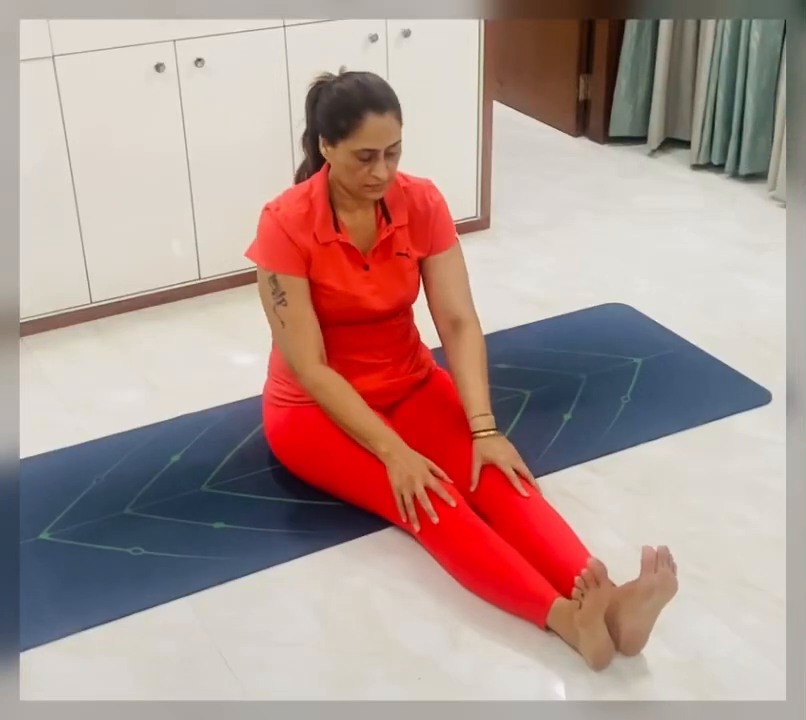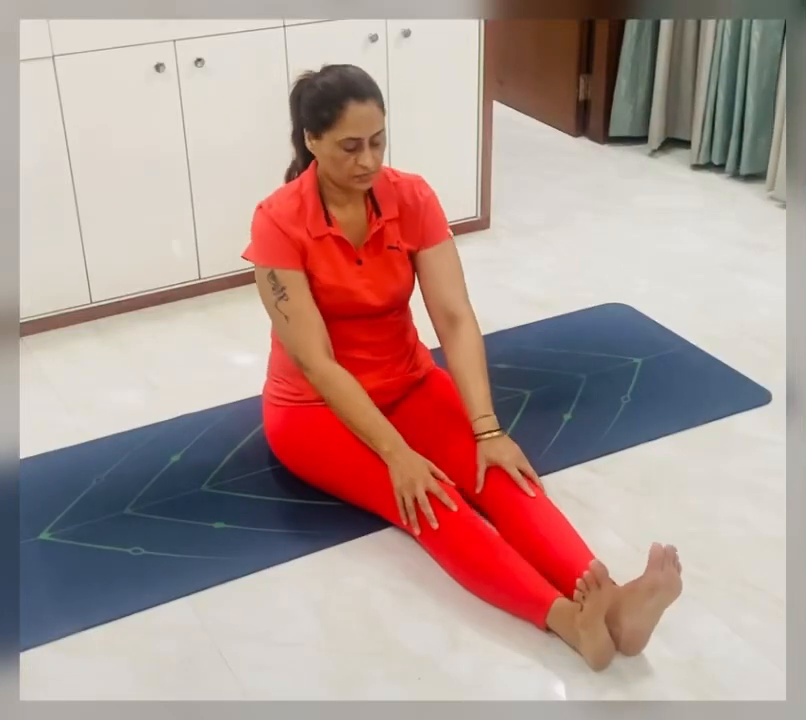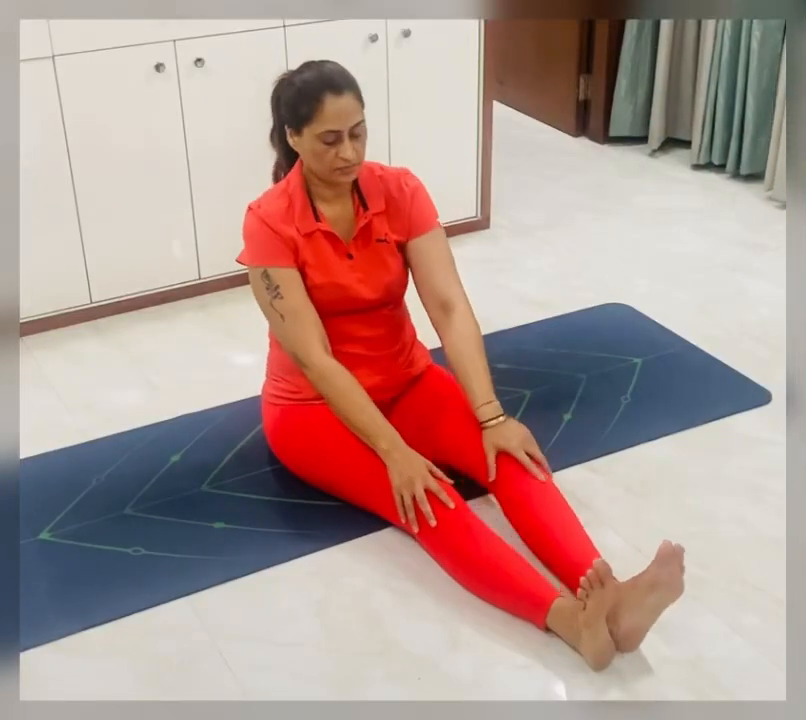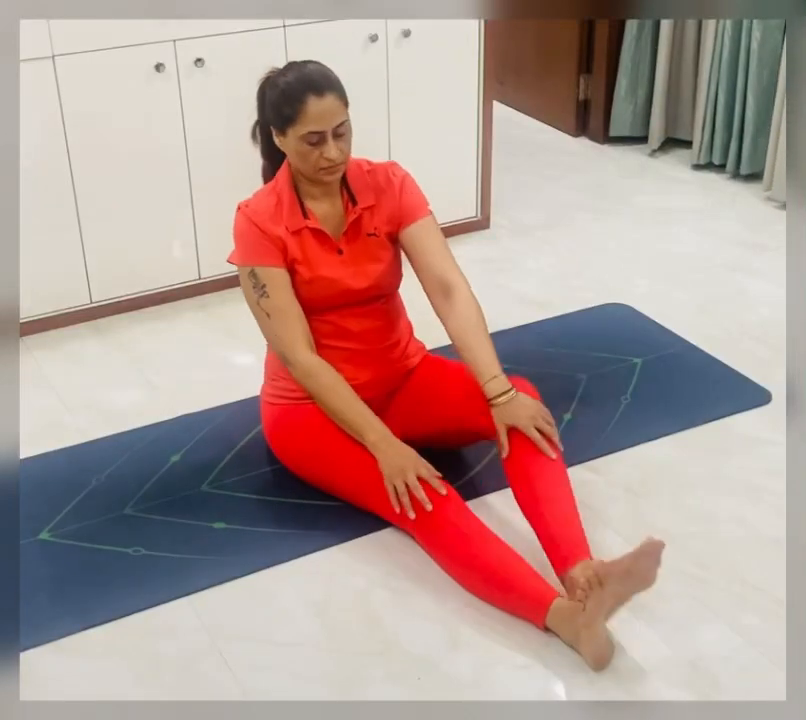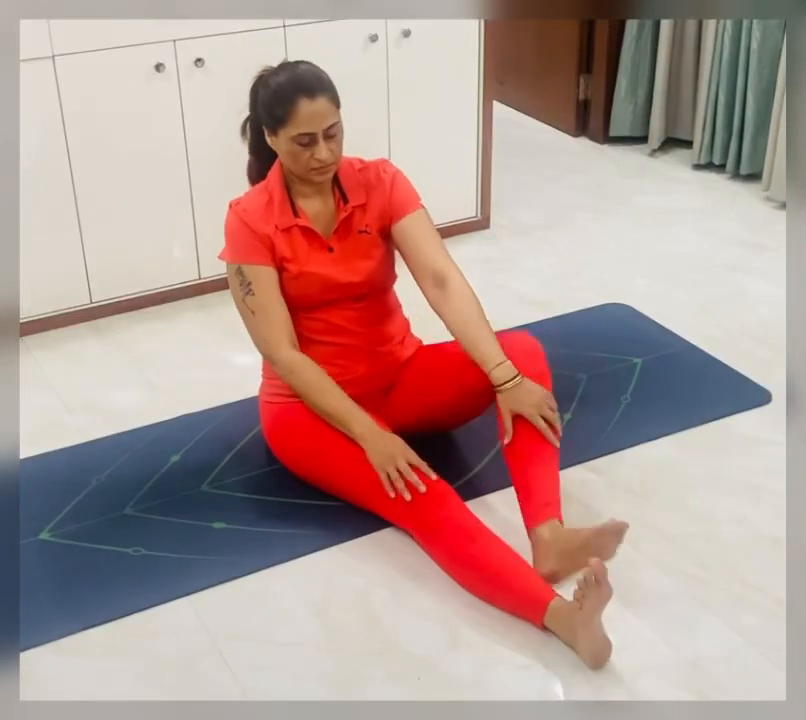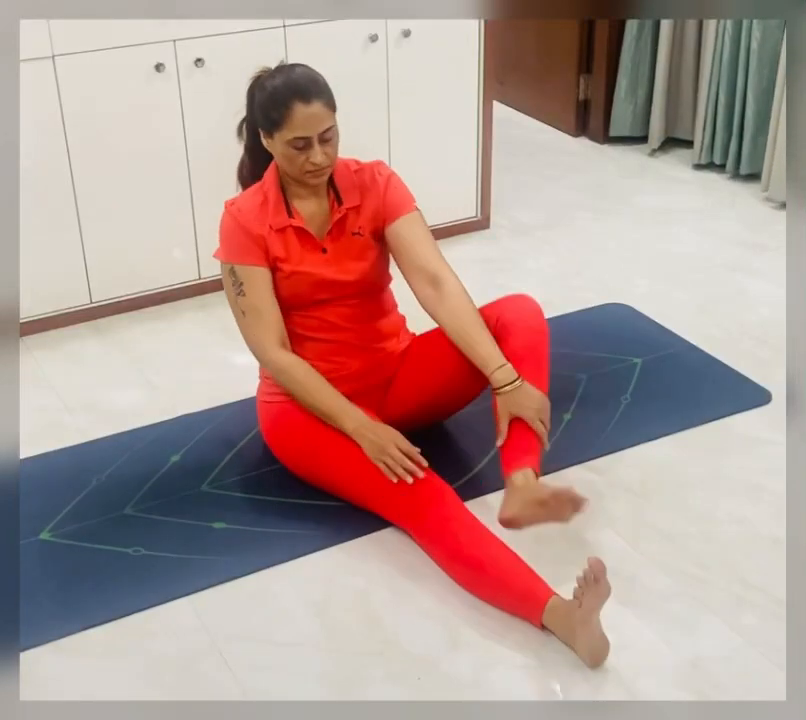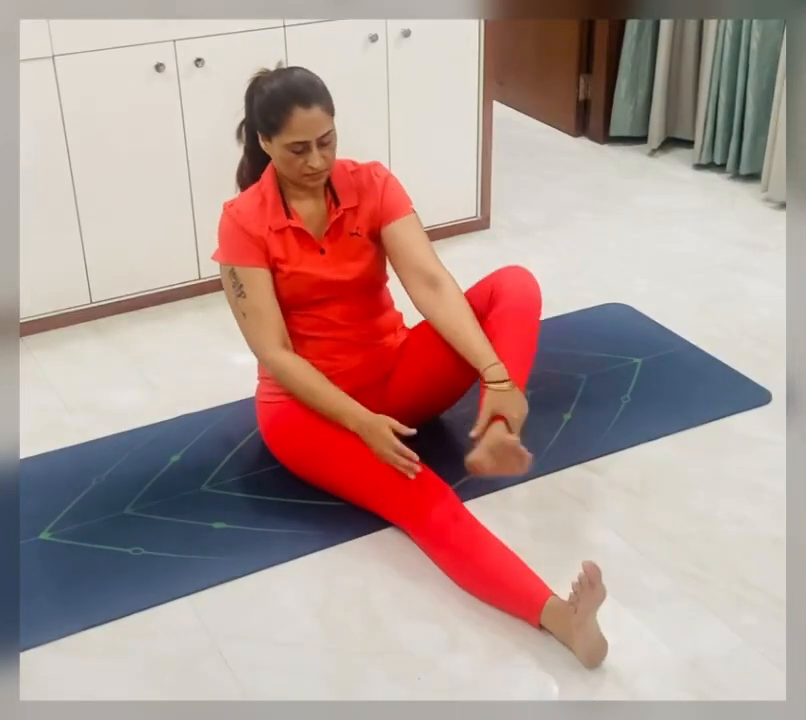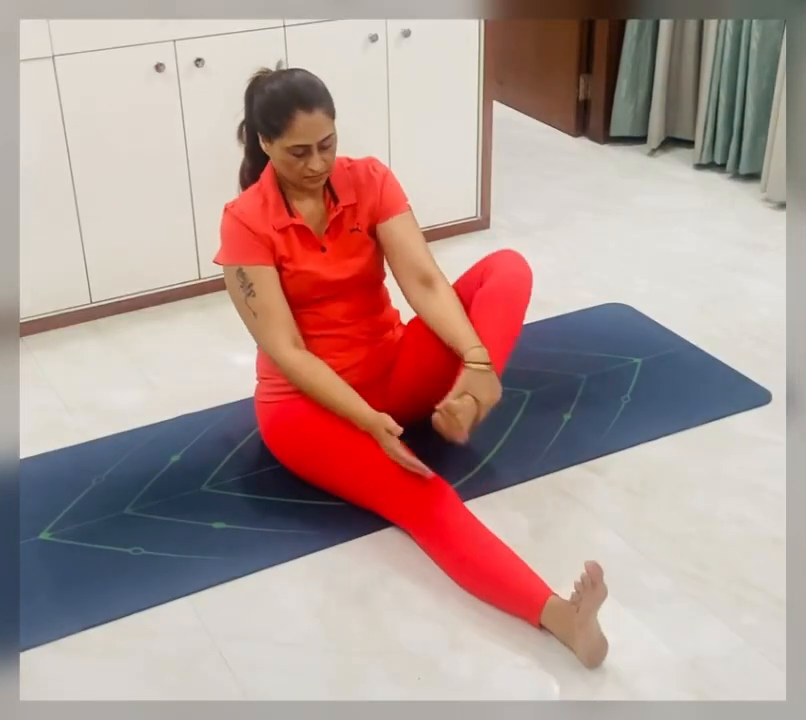
dt=0.1s
person 1, frame 1
left shoulder: (422, 202)
right shoulder: (284, 226)
left elbow: (459, 323)
right elbow: (310, 367)
left wrist: (485, 430)
right wrist: (393, 453)
left hip: (409, 384)
right hip: (314, 410)
left knee: (497, 478)
right knee: (431, 503)
left ankle: (605, 599)
right ankle: (565, 618)
person 1, frame 2
left shoulder: (412, 197)
right shoulder: (279, 222)
left elbow: (455, 318)
right elbow: (315, 362)
left wrist: (488, 431)
right wrist: (395, 454)
left hip: (407, 383)
right hip: (313, 408)
left knee: (498, 476)
right knee: (430, 503)
left ankle: (607, 598)
right ankle: (565, 619)
person 1, frame 3
left shoulder: (400, 191)
right shoulder: (270, 223)
left elbow: (449, 308)
right elbow: (314, 358)
left wrist: (491, 417)
right wrist: (394, 452)
left hip: (406, 381)
right hip: (313, 405)
left knee: (506, 459)
right knee: (431, 504)
left ankle: (599, 592)
right ankle: (567, 618)
person 1, frame 4
left shoulder: (389, 184)
right shoulder: (259, 222)
left elbow: (449, 287)
right elbow: (298, 356)
left wrist: (500, 392)
right wrist: (382, 445)
left hip: (403, 375)
right hip: (309, 404)
left knee: (524, 403)
right knee: (425, 500)
left ankle: (584, 577)
right ankle: (563, 617)
person 1, frame 5
left shoulder: (382, 182)
right shoulder: (250, 221)
left elbow: (443, 281)
right elbow: (283, 353)
left wrist: (508, 379)
right wrist: (370, 436)
left hip: (401, 374)
right hip: (311, 403)
left knee: (524, 353)
right knee: (424, 501)
left ankle: (550, 539)
right ankle: (559, 616)
person 1, frame 6
left shoulder: (375, 184)
right shoulder: (245, 222)
left elbow: (435, 281)
right elbow: (273, 353)
left wrist: (505, 380)
right wrist: (363, 430)
left hip: (397, 371)
right hip: (307, 402)
left knee: (521, 316)
right knee: (420, 498)
left ankle: (522, 485)
right ankle: (556, 613)
person 1, frame 7
left shoulder: (372, 183)
right shoulder: (244, 223)
left elbow: (430, 283)
right elbow: (275, 352)
left wrist: (495, 375)
right wrist: (363, 426)
left hip: (396, 370)
right hip: (306, 400)
left knee: (515, 285)
right knee: (422, 499)
left ankle: (492, 439)
right ankle: (554, 614)
person 1, frame 8
left shoulder: (369, 180)
right shoulder: (246, 223)
left elbow: (423, 280)
right elbow: (285, 352)
left wrist: (477, 364)
right wrist: (370, 423)
left hip: (393, 367)
right hip: (306, 400)
left knee: (507, 268)
right knee: (424, 499)
left ankle: (464, 408)
right ankle: (555, 614)
